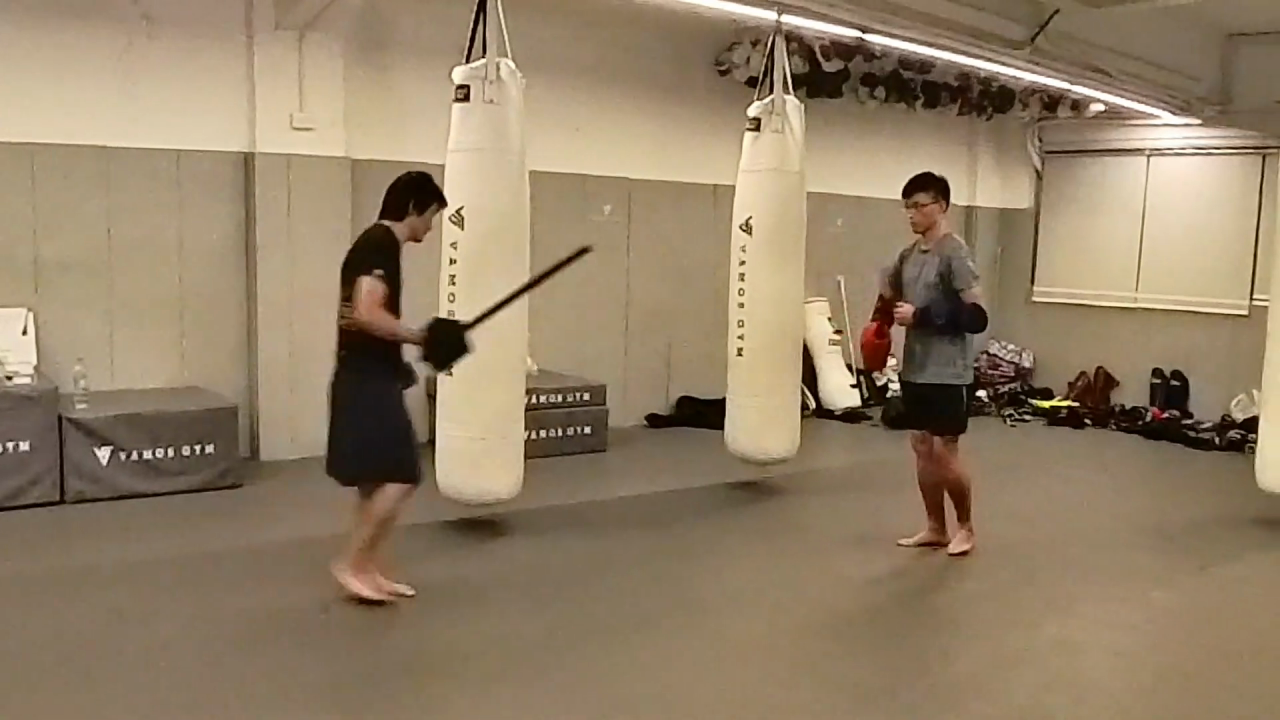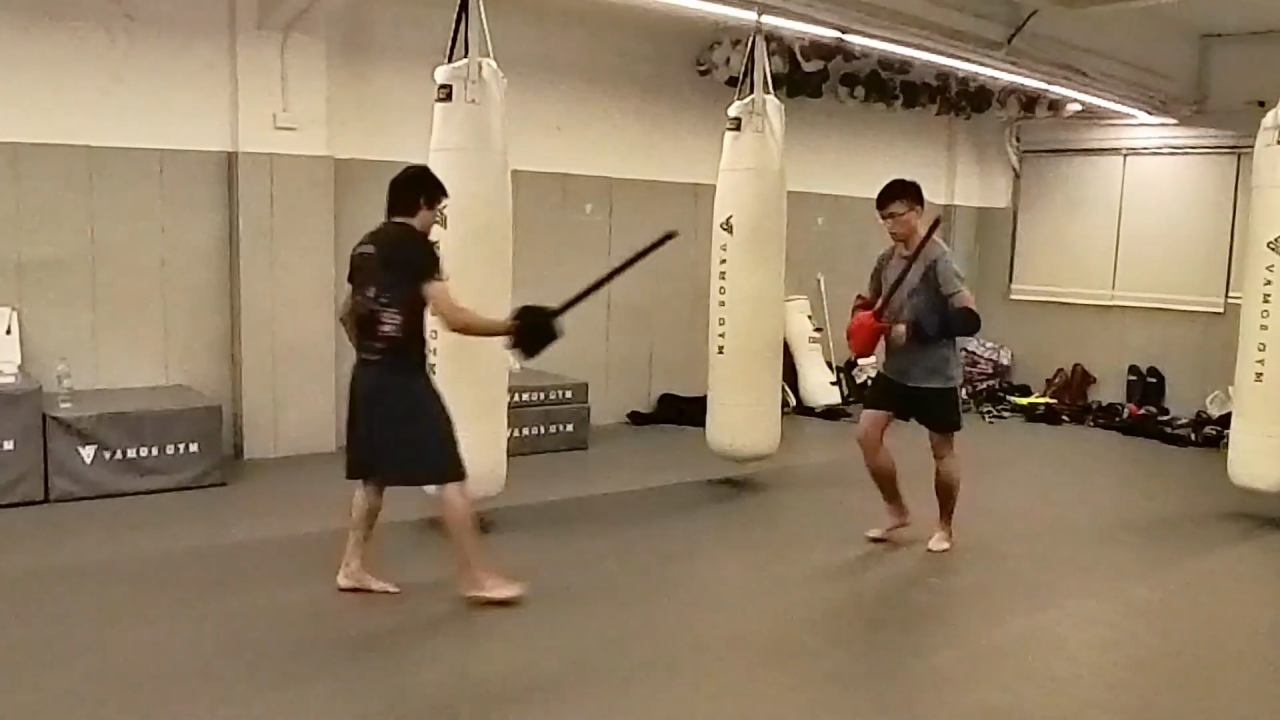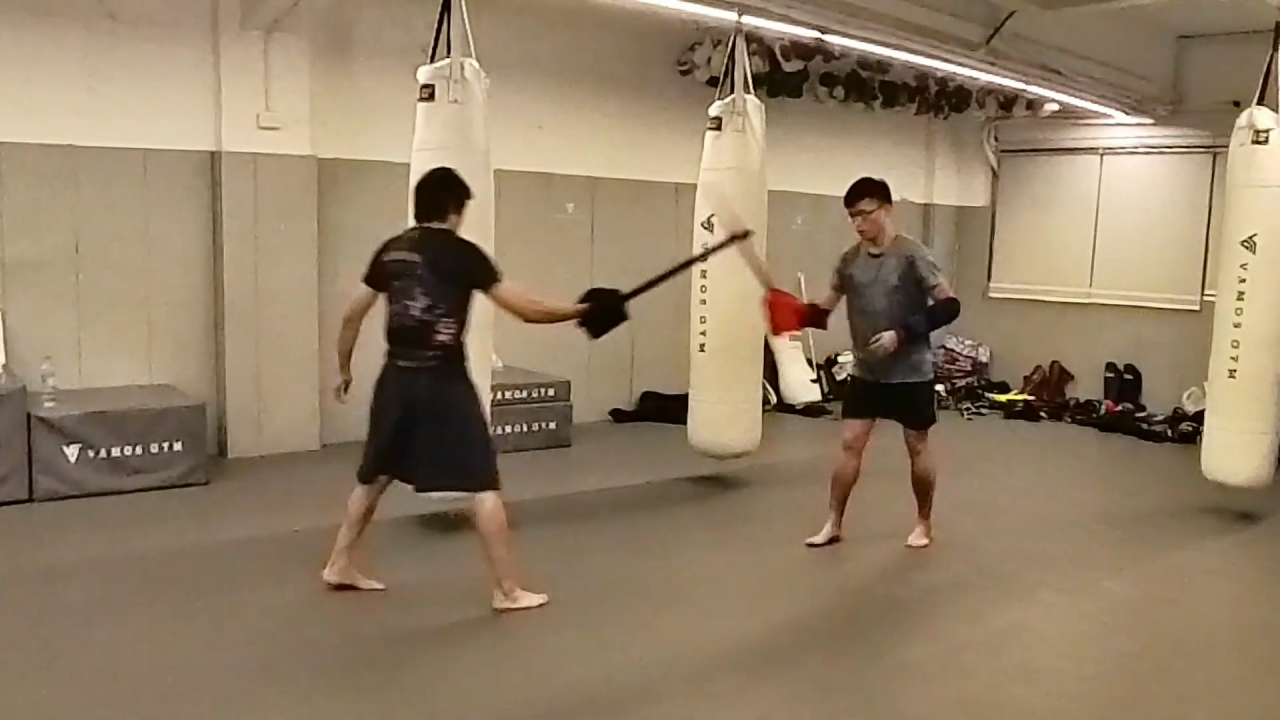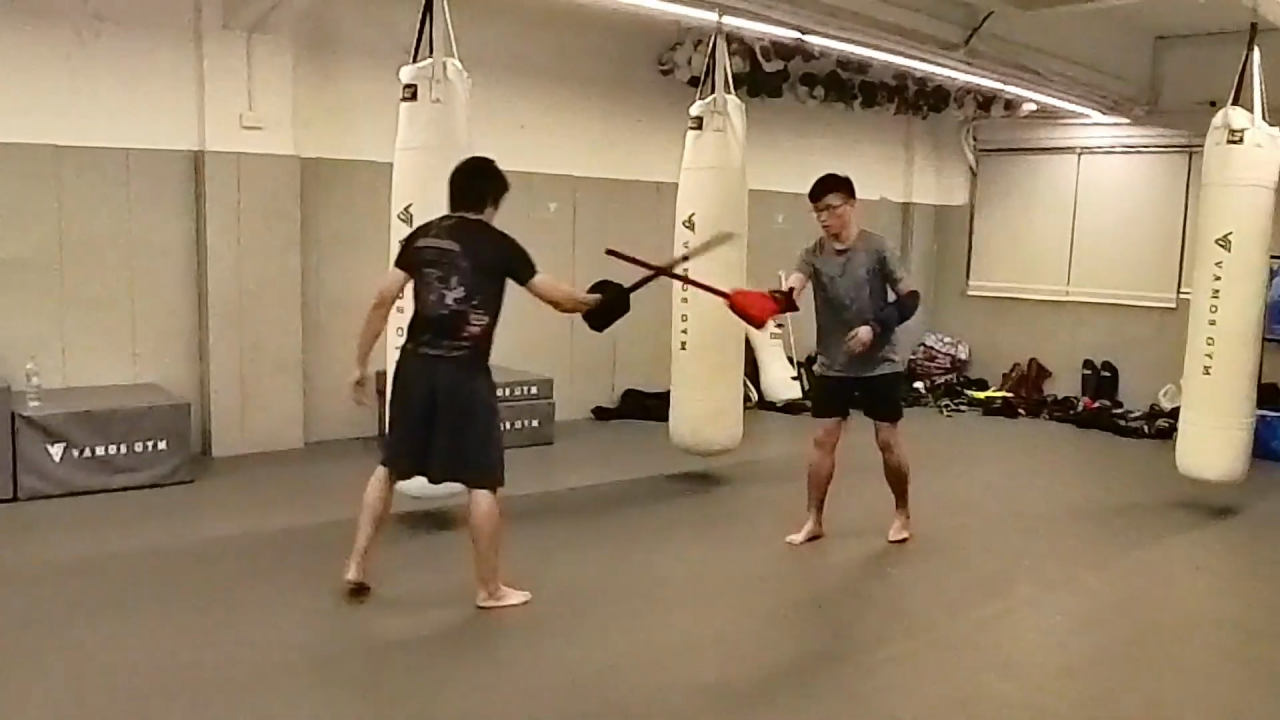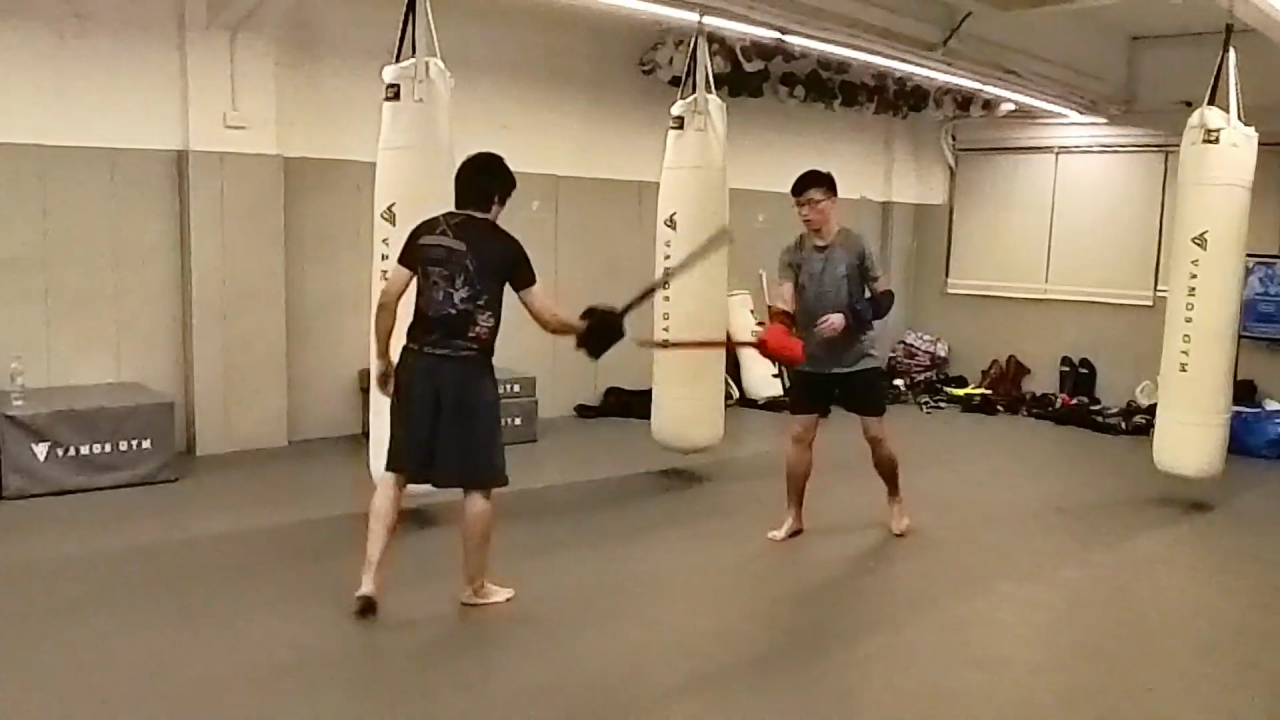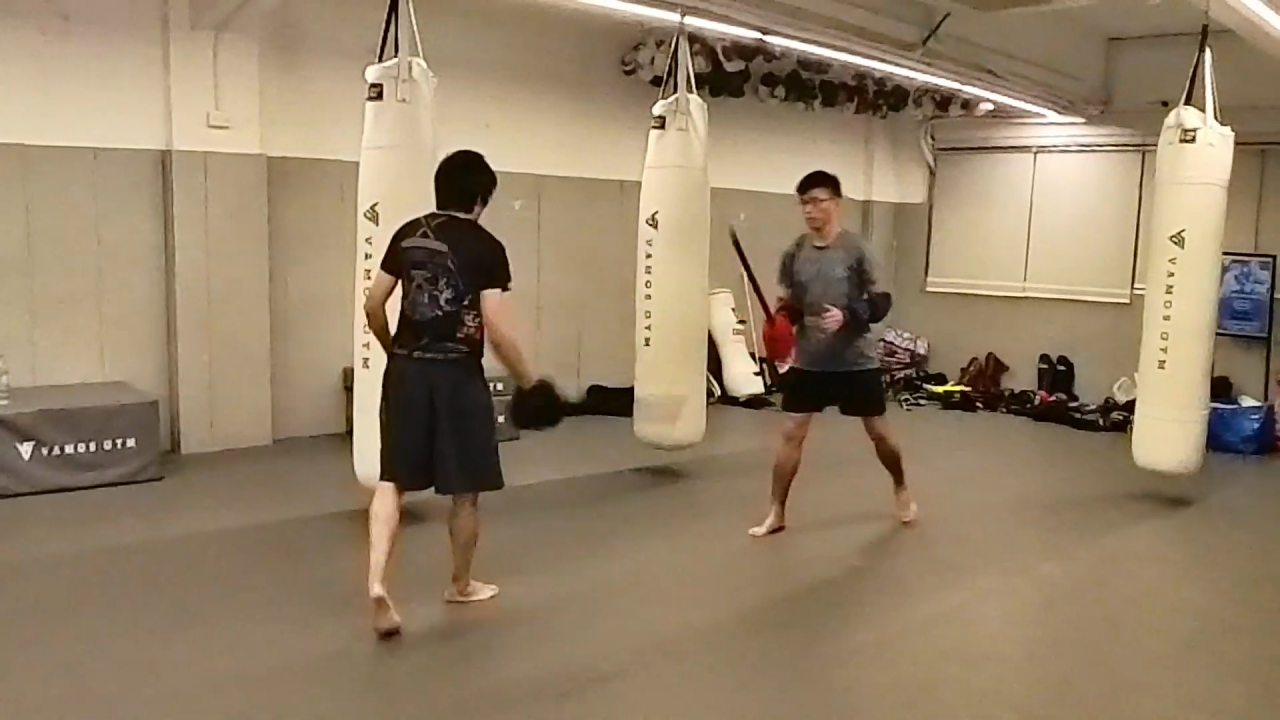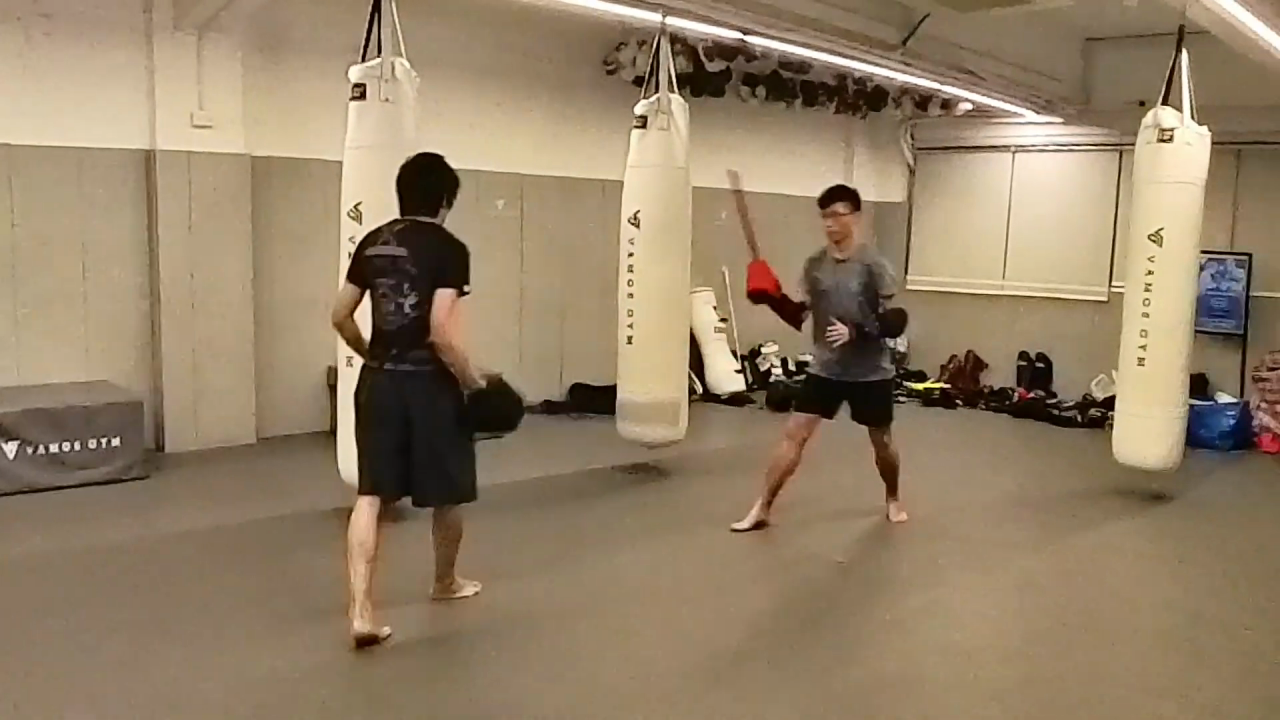
dt=0.2s
person 1, frame 1
left shoulder: (378, 243)
right shoulder: (380, 245)
right elbow: (367, 315)
left wrist: (398, 360)
right wrist: (422, 338)
left hip: (371, 374)
right hip: (366, 378)
left knee: (377, 479)
right knee: (400, 478)
left ankle: (367, 570)
right ankle: (352, 563)
person 1, frame 2
left shoulder: (368, 244)
right shoulder: (415, 245)
left elbow: (347, 313)
right elbow: (453, 317)
right wrist: (509, 327)
left hip: (370, 374)
right hip: (401, 377)
left knee: (373, 476)
right knee: (449, 477)
left ankle: (353, 567)
right ankle: (478, 578)
person 1, frame 3
left shoulder: (390, 252)
right shoulder: (463, 253)
left elbow: (352, 317)
right elbow: (526, 308)
left wrist: (343, 371)
right wrist: (580, 311)
left hip: (397, 379)
right hip: (443, 382)
left knee: (375, 476)
right knee: (483, 485)
left ankle: (340, 565)
right ankle: (507, 589)
person 1, frame 4
left shoulder: (421, 237)
right shoulder: (499, 246)
left elbow: (383, 301)
right elbow: (558, 298)
left wrist: (360, 362)
right wrist: (597, 300)
left hip: (416, 366)
right hip: (464, 373)
left knee: (391, 466)
right knee: (482, 483)
left ankle: (357, 564)
right ankle: (489, 588)
person 1, frame 5
left shoulder: (425, 233)
right shoulder: (503, 247)
left elbow: (388, 298)
right elbow: (549, 318)
left wrist: (384, 359)
right wrist: (587, 327)
left hip: (418, 365)
right hip: (468, 372)
left knee: (397, 473)
right knee: (477, 484)
left ankle: (369, 576)
right ankle: (475, 586)
person 1, frame 6
left shoulder: (408, 235)
right shoulder: (486, 247)
left elbow: (373, 305)
right elbow: (498, 331)
right wrist: (526, 381)
left hip: (406, 370)
right hip: (458, 375)
left knee: (392, 480)
right knee: (466, 488)
left ankle: (376, 581)
right ankle: (461, 584)
person 1, frame 7
left shoulder: (372, 244)
right shoulder: (449, 249)
left elbow: (341, 317)
right elbow: (443, 331)
right wrist: (476, 384)
left hip: (378, 383)
right hip: (430, 384)
left knee: (371, 494)
right knee: (446, 494)
left ankle: (361, 611)
right ankle: (445, 583)
person 2, frame 1
left shoulder: (955, 254)
right shoulder: (908, 255)
left elbow: (976, 316)
right elbow: (889, 298)
left wrist: (920, 315)
left hip: (947, 373)
right hip: (914, 369)
left knee: (945, 452)
right knee: (922, 449)
left ankle: (965, 527)
right ankle: (935, 528)
person 2, frame 2
left shoulder: (938, 259)
right shoulder: (886, 260)
left elbow: (968, 319)
right elbow: (868, 302)
left wrist: (915, 330)
left hip: (936, 374)
right hip: (895, 371)
left knee: (942, 451)
right knee: (867, 434)
left ankle: (945, 527)
right ankle: (896, 511)
person 2, frame 3
left shoulder: (912, 255)
right shoulder: (850, 260)
left elbow: (949, 306)
right elbow: (826, 309)
left wrist: (903, 333)
right wrist: (801, 314)
left hip: (910, 370)
right hip: (867, 370)
left knee: (917, 446)
right knee: (850, 444)
left ankle: (924, 522)
right ankle: (834, 523)
person 2, frame 4
left shoulder: (876, 250)
right shoulder: (813, 254)
left elbow: (908, 299)
right elbow: (793, 287)
left wrist: (874, 327)
left hip: (879, 364)
right hip: (833, 367)
left knee: (888, 442)
right knee: (823, 441)
left ankle: (902, 514)
right ankle: (814, 521)
person 2, frame 5
left shoulder: (856, 247)
right shoulder: (793, 253)
left elbow: (884, 297)
right elbow: (786, 302)
left wrist: (849, 319)
left hip: (858, 360)
right hip: (811, 363)
left knee: (876, 436)
right knee: (799, 436)
left ankle: (895, 502)
right ankle: (794, 517)
person 2, frame 6
left shoulder: (856, 250)
right shoulder: (794, 254)
right elbow: (785, 305)
left wrist: (848, 316)
left hip: (856, 361)
right hip: (808, 362)
left knee: (878, 433)
right knee: (791, 434)
left ankle: (901, 490)
right ankle: (776, 513)
person 2, frame 7
left shoulder: (874, 264)
right shoulder: (815, 264)
right elbow: (801, 312)
left wrist: (856, 332)
left hip: (870, 372)
right hip: (825, 369)
left knee: (881, 441)
right knee: (794, 435)
left ankle: (893, 499)
right ankle: (761, 509)
